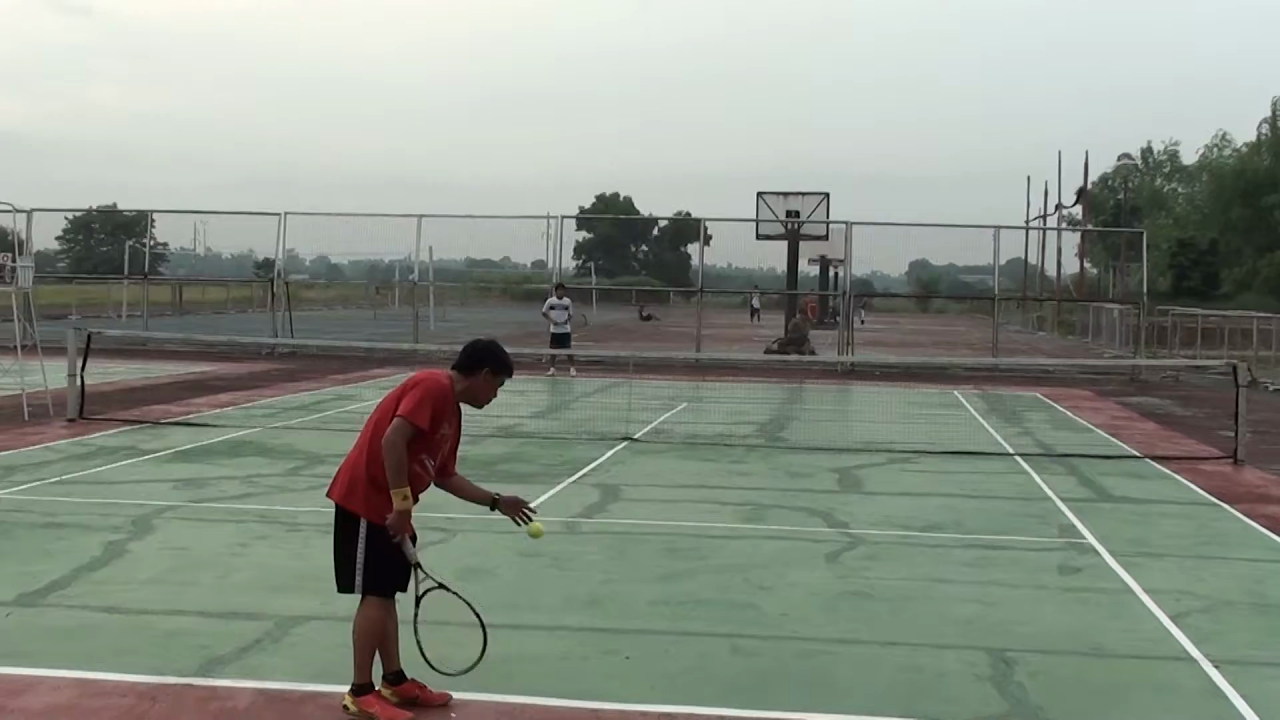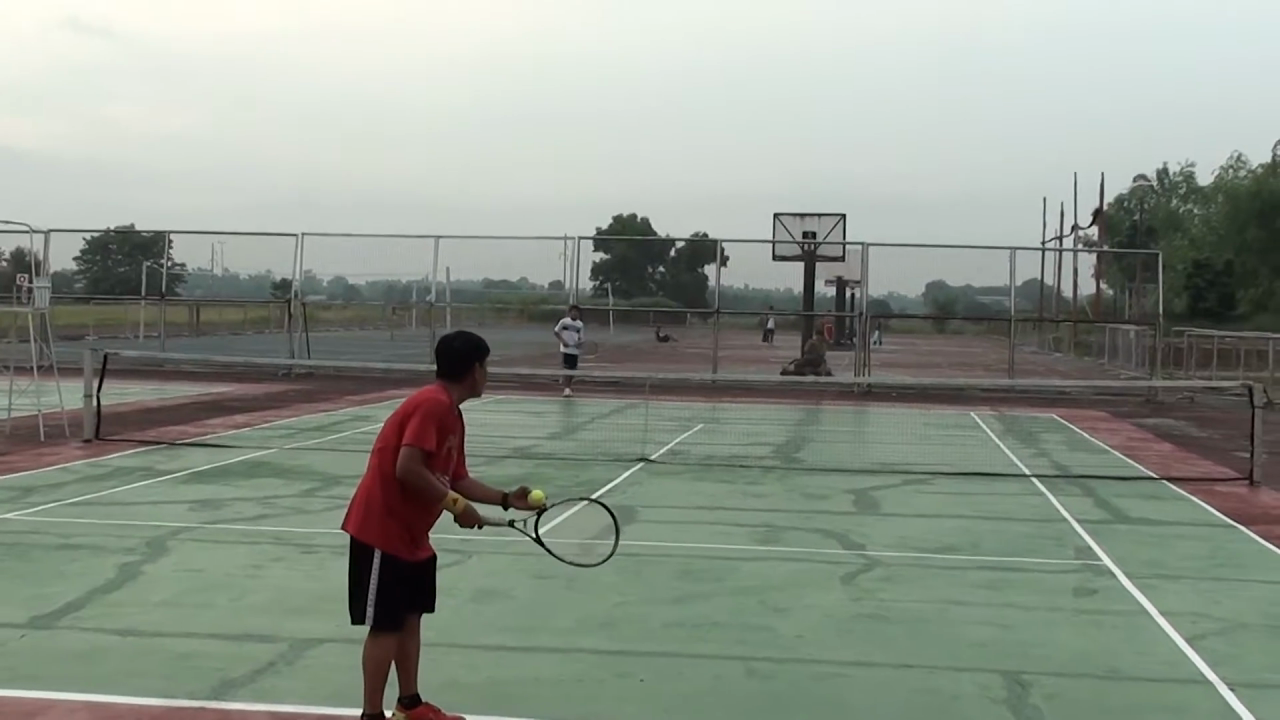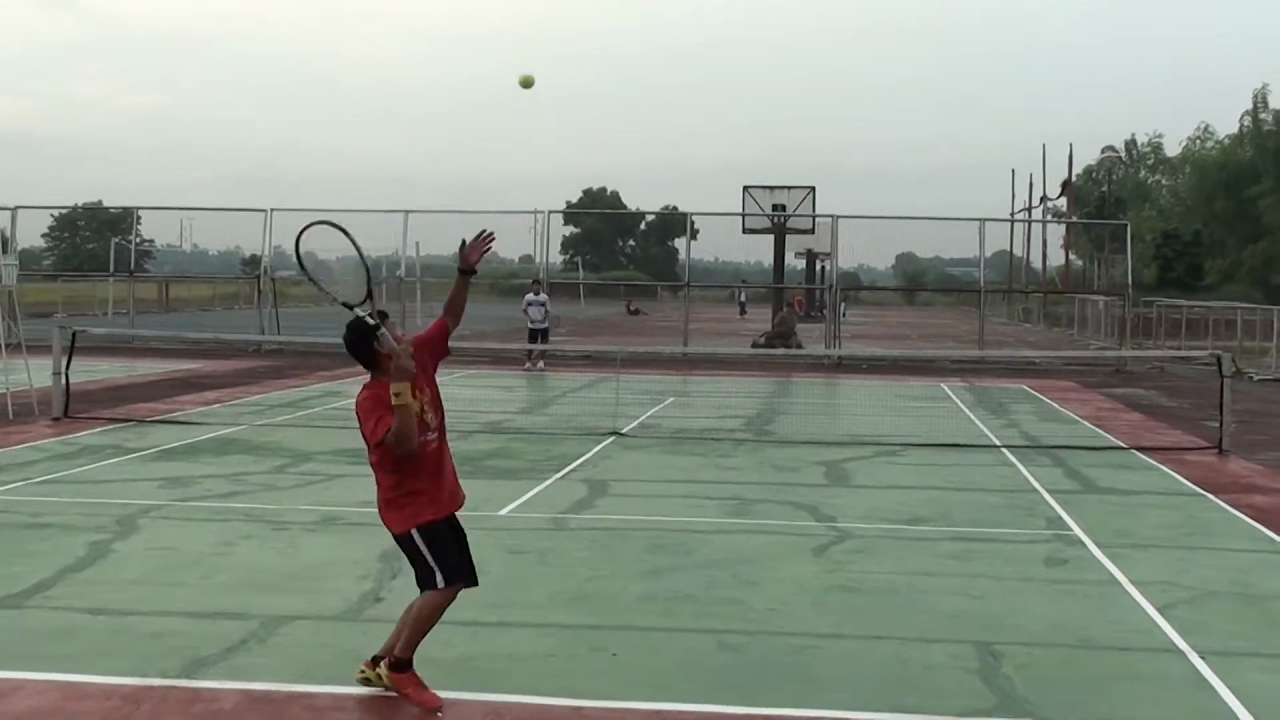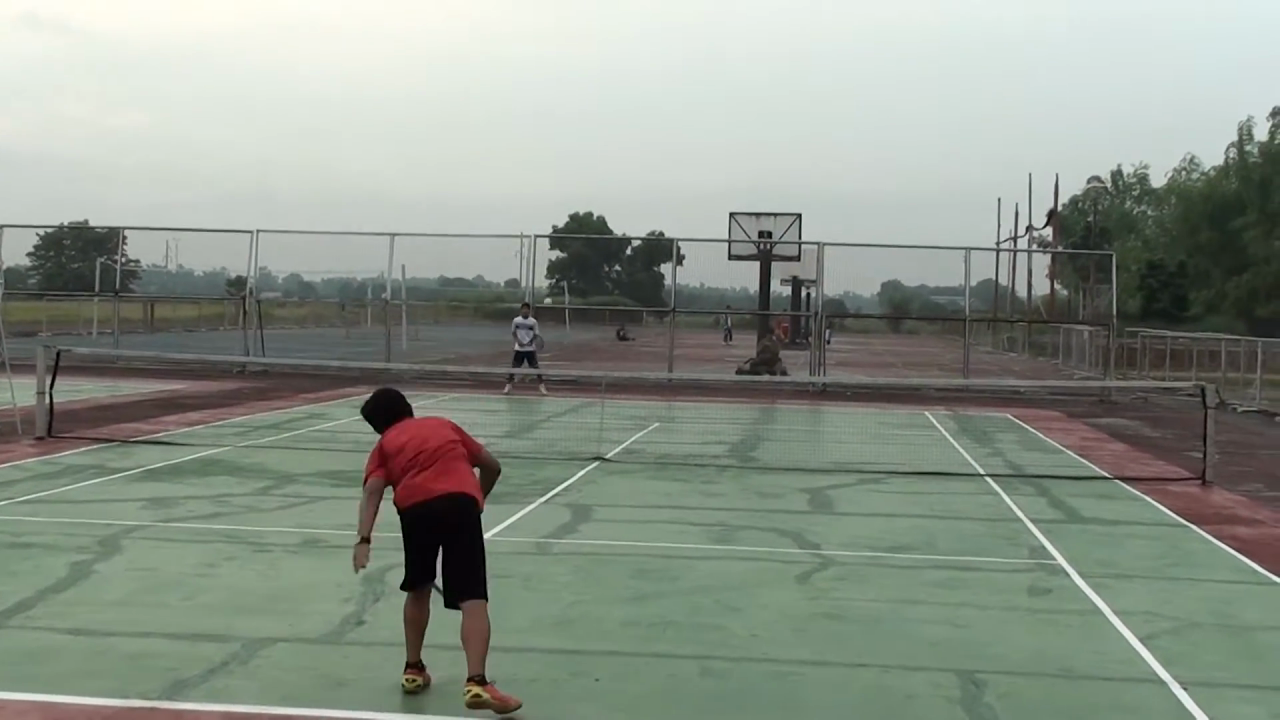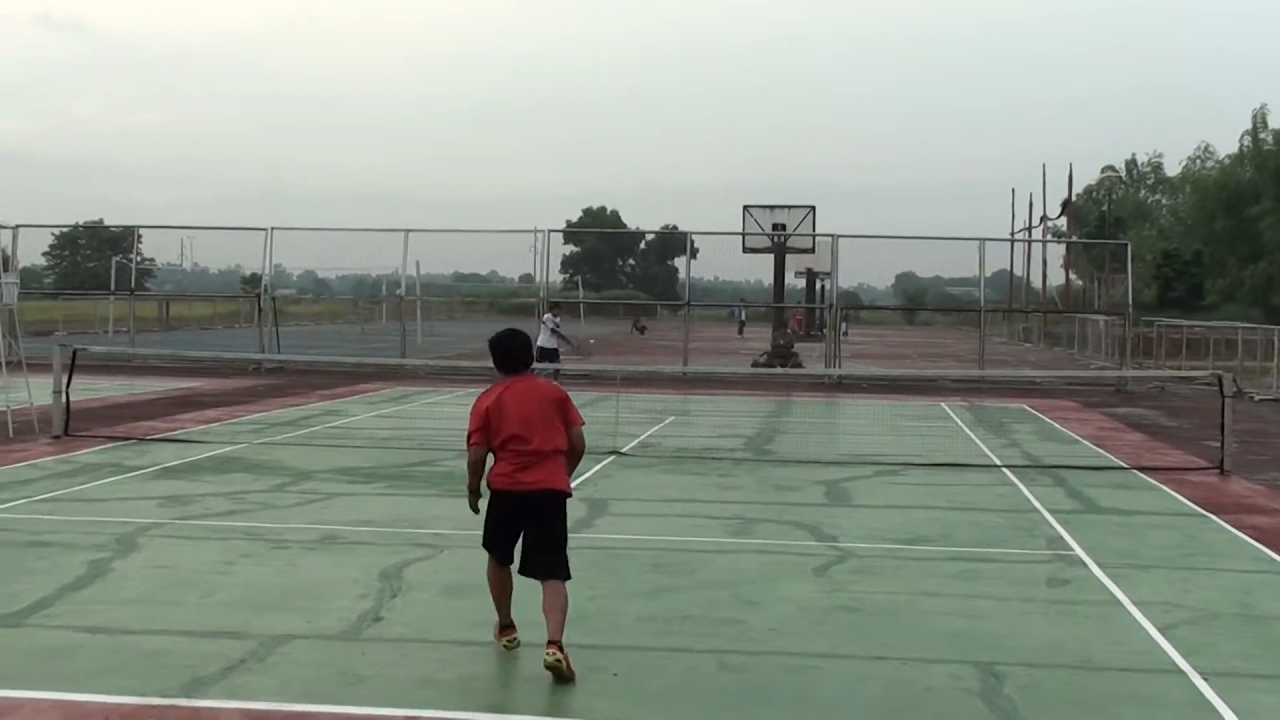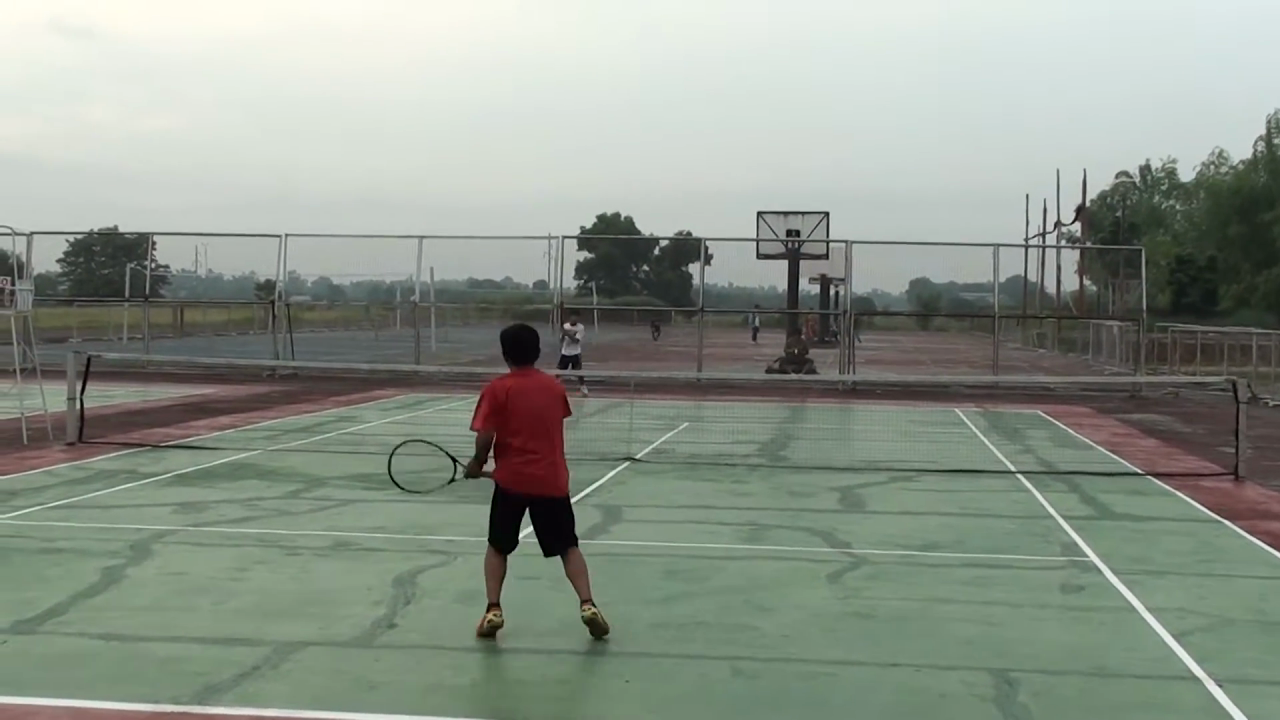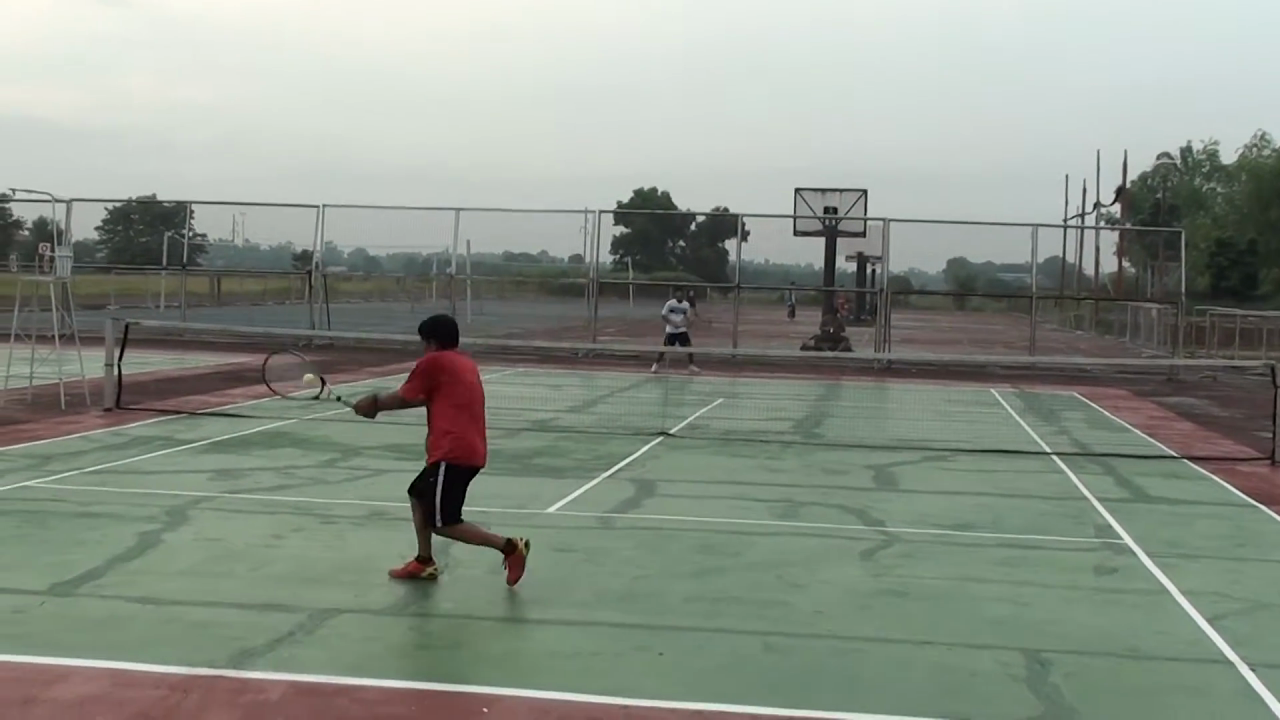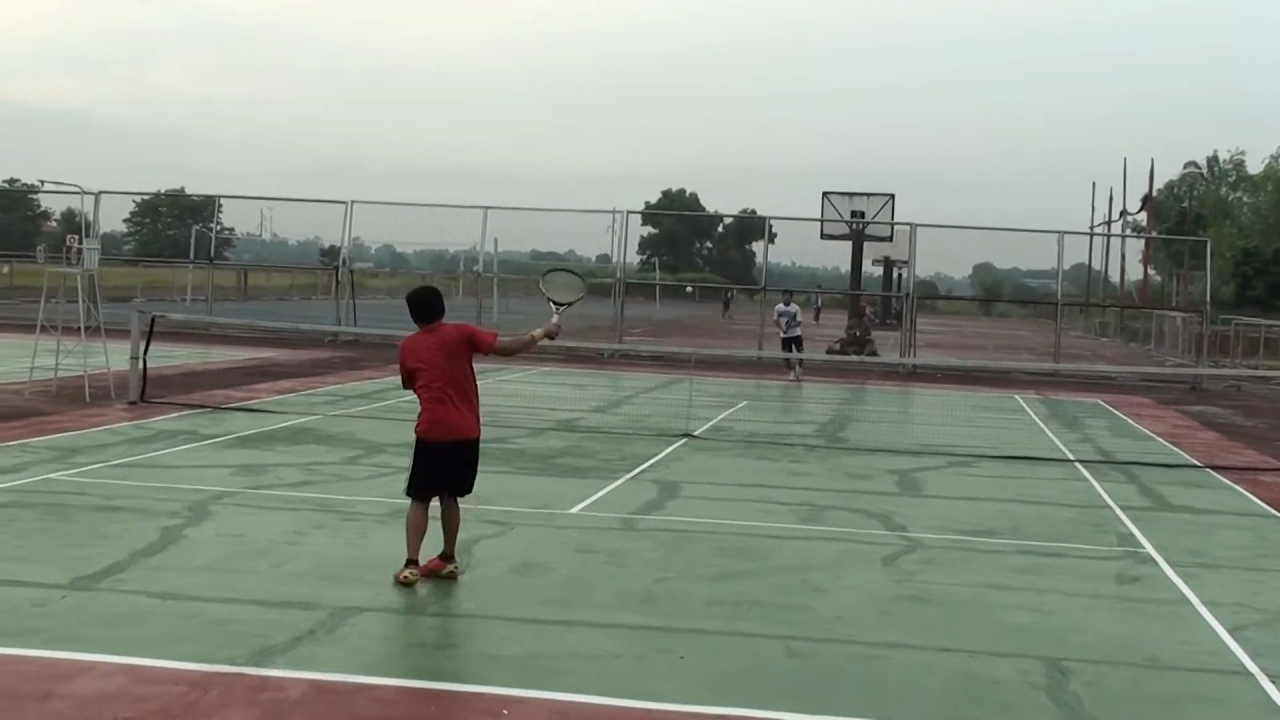
dt=0.7s
person 1, frame 1
left shoulder: (452, 411)
right shoulder: (432, 386)
left elbow: (444, 477)
right elbow: (390, 440)
left wrist: (498, 502)
right wrist: (402, 501)
left hip: (389, 507)
right hip: (365, 499)
left knee: (385, 593)
right knee: (374, 593)
left ankle: (394, 682)
person 1, frame 2
left shoulder: (452, 415)
right shoulder: (431, 405)
left elbow: (456, 479)
right elbow: (407, 469)
left wrist: (507, 499)
right wrist: (457, 507)
left hip: (410, 534)
right hip: (382, 531)
left knee: (410, 617)
right knee: (386, 624)
person 1, frame 3
left shoulder: (419, 358)
right shoulder: (371, 399)
left elbow: (450, 316)
right elbow: (405, 444)
left wrist: (466, 270)
right wrist: (398, 384)
left hip: (441, 502)
right hip: (411, 508)
left knee: (442, 589)
right knee: (445, 585)
left ankle: (383, 663)
right ankle: (393, 663)
person 1, frame 4
left shoulder: (384, 446)
right shoulder: (446, 425)
left elbow: (372, 492)
right elbow: (491, 466)
left wrist: (362, 540)
right wrist: (477, 501)
left hip: (415, 508)
right hip: (461, 501)
left knee: (419, 589)
right knee: (472, 599)
left ankle: (413, 668)
right ankle: (476, 683)
person 1, frame 5
left shoulder: (487, 400)
right shoulder: (555, 392)
left elbow: (476, 456)
right elbow: (578, 445)
left wrist: (473, 492)
left hip: (505, 488)
right hip: (551, 490)
left knee: (498, 560)
right knee: (554, 576)
left ankle: (506, 627)
right ankle: (554, 646)
person 1, frame 6
left shoulder: (496, 388)
right shoulder: (554, 386)
left elbow: (484, 437)
left wrist: (476, 463)
left hip: (511, 480)
right hip: (552, 481)
left knee: (497, 547)
right knee: (569, 548)
left ankle: (493, 610)
right ankle: (588, 605)
person 1, frame 7
left shoulder: (433, 363)
right shoulder: (467, 365)
left elbow: (403, 399)
left wrist: (372, 403)
right wrist: (377, 402)
left hip: (455, 454)
right hip: (469, 449)
left knee: (442, 523)
right knee: (418, 495)
left ankle: (509, 545)
right ankle: (425, 561)
person 1, frame 8
left shoulder: (408, 347)
right shoulder: (462, 334)
right elbow: (505, 347)
right wrist: (541, 332)
left hip: (432, 431)
right hip: (467, 431)
left knee: (419, 499)
right knee: (449, 495)
left ankle: (411, 565)
right ankle: (447, 559)
